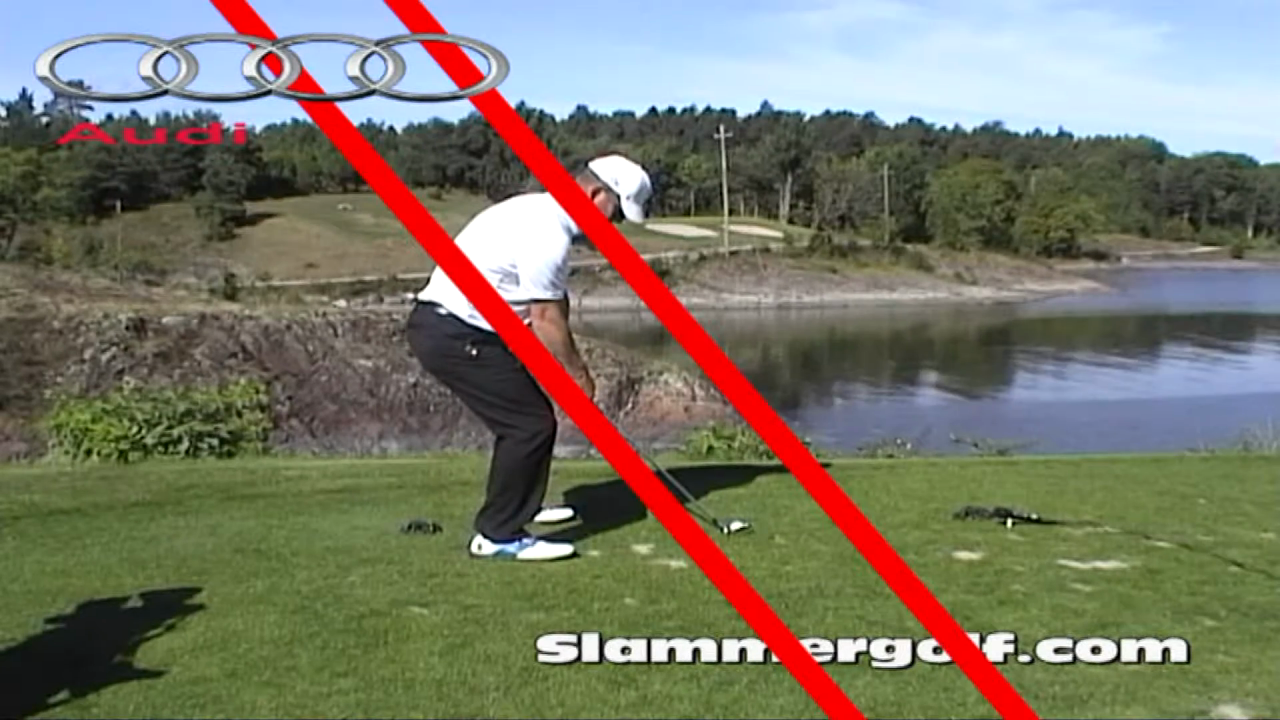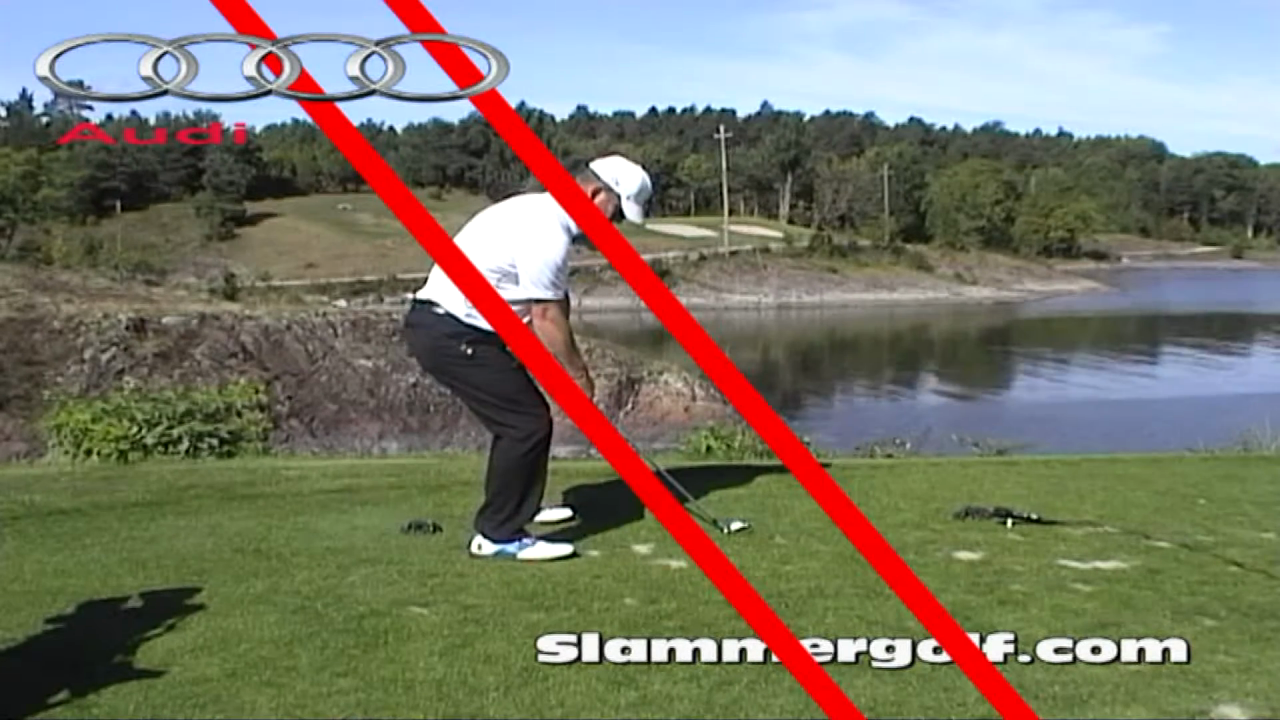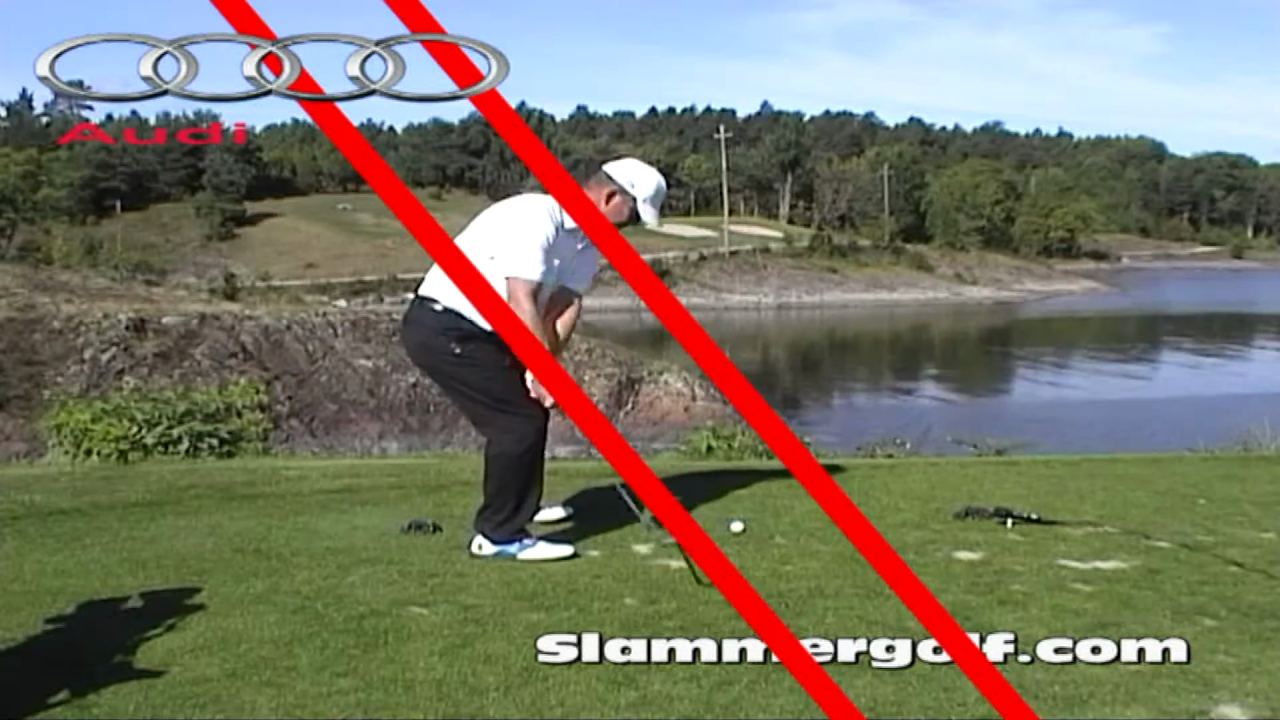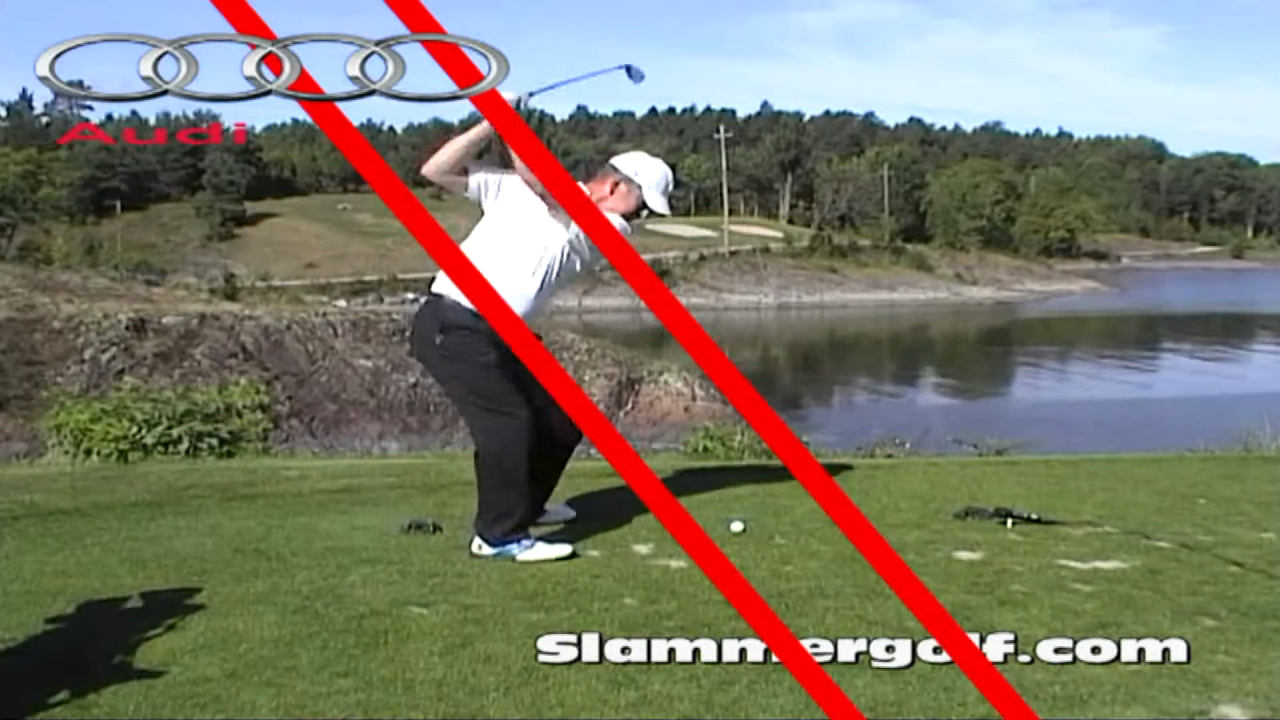
dt=0.4s
person 1, frame 1
left shoulder: (544, 214)
right shoulder: (547, 233)
left elbow: (553, 306)
right elbow: (545, 318)
left wrist: (570, 366)
right wrist: (577, 373)
left hip: (453, 326)
right hip: (452, 334)
left knee: (526, 415)
right knee: (531, 424)
left ankle: (520, 505)
right ankle: (497, 534)
person 1, frame 2
left shoulder: (545, 215)
right shoulder: (546, 233)
left elbow: (554, 305)
right elbow: (547, 319)
left wrist: (570, 367)
right wrist: (578, 375)
left hip: (452, 326)
right hip: (449, 332)
left knee: (523, 415)
right knee: (527, 423)
left ankle: (518, 505)
right ankle: (498, 534)
person 1, frame 3
left shoulder: (591, 246)
right shoulder: (535, 215)
left elbow: (567, 309)
right elbow: (523, 303)
left hip: (485, 335)
right hip: (442, 328)
left knee: (531, 413)
right knee: (515, 424)
left ankle: (516, 505)
right ankle: (500, 535)
person 1, frame 4
left shoulder: (609, 234)
right shoulder: (515, 186)
left elbow: (549, 189)
right elbow: (435, 172)
right wrist: (488, 126)
left hip: (501, 337)
right hip: (452, 326)
left knee: (563, 422)
right knee: (509, 422)
left ankle: (525, 501)
right ankle: (499, 532)
